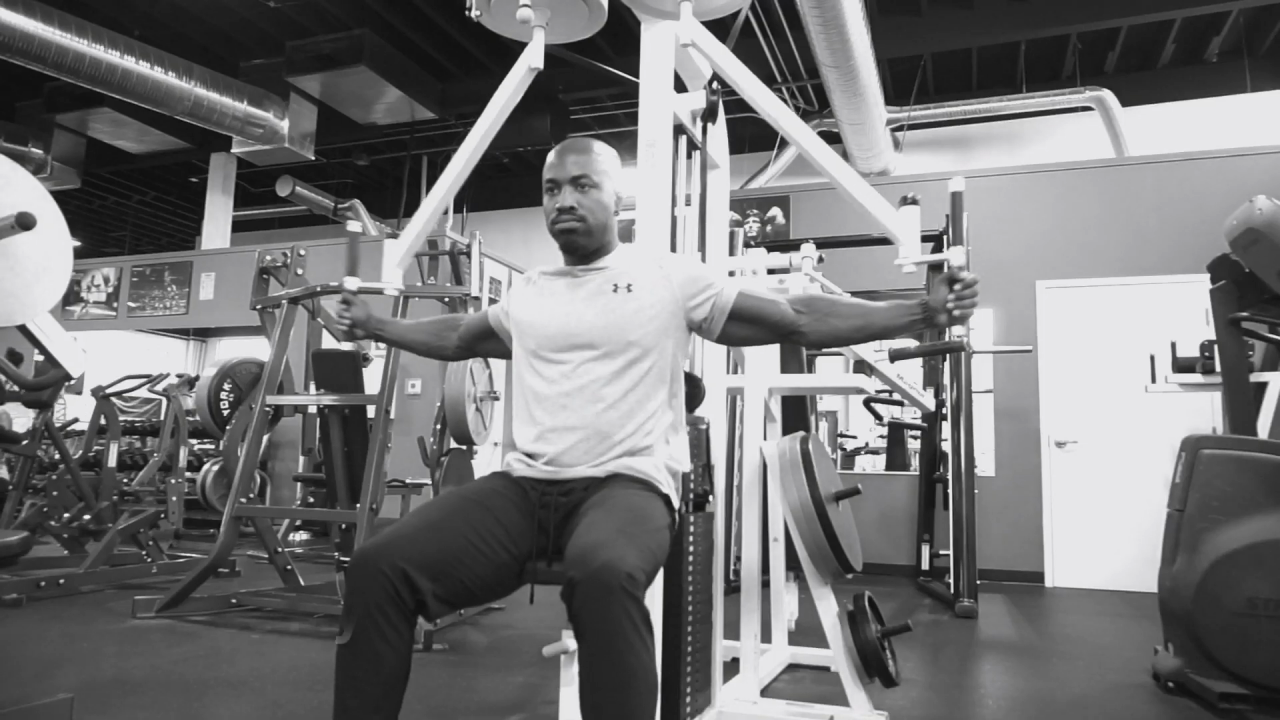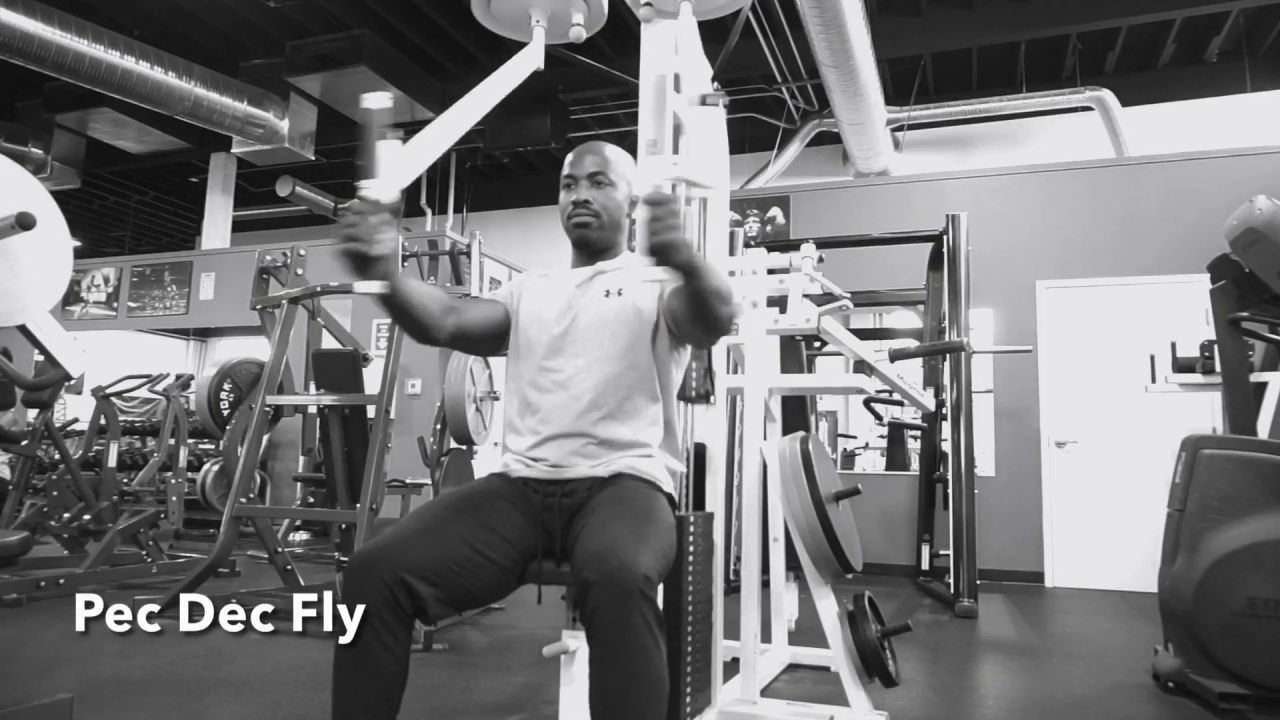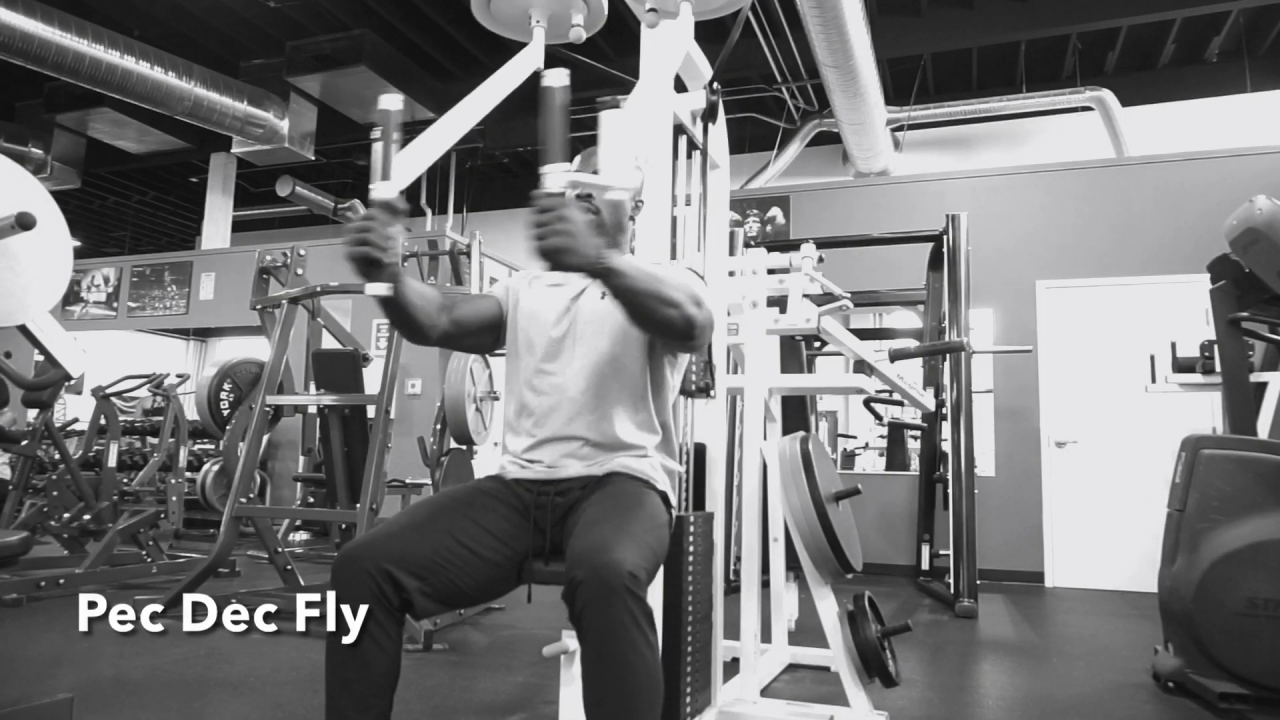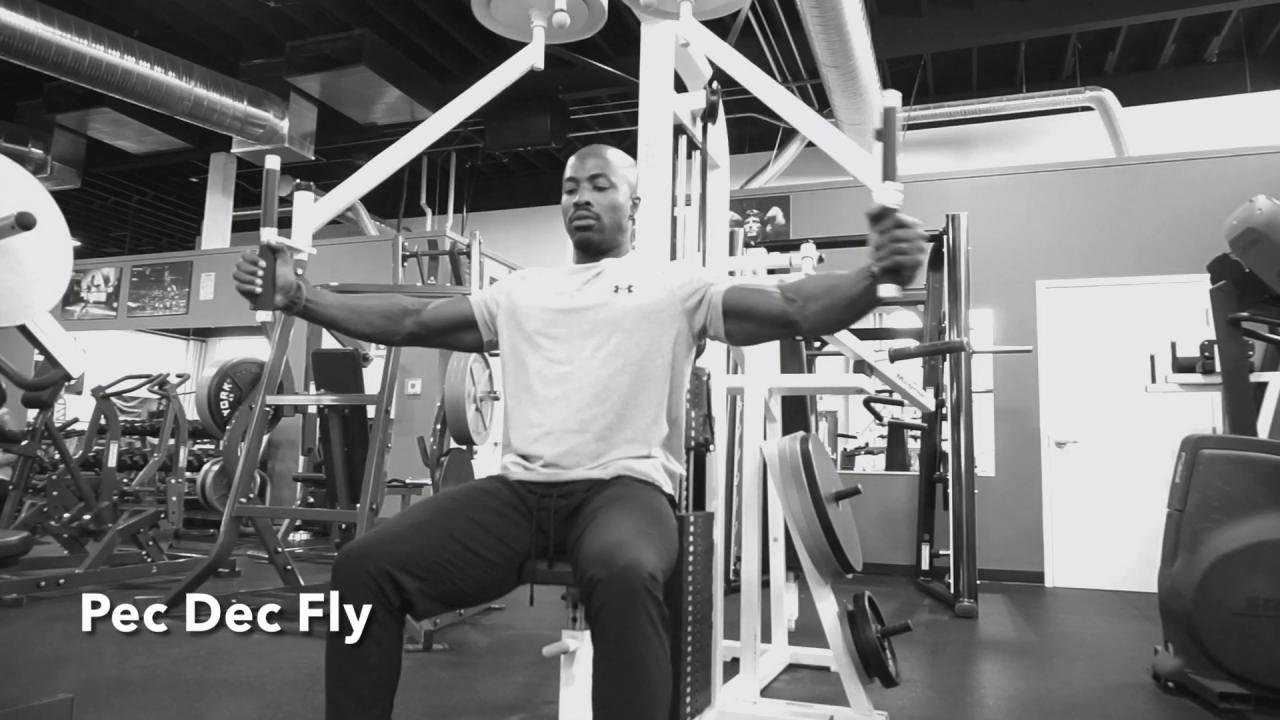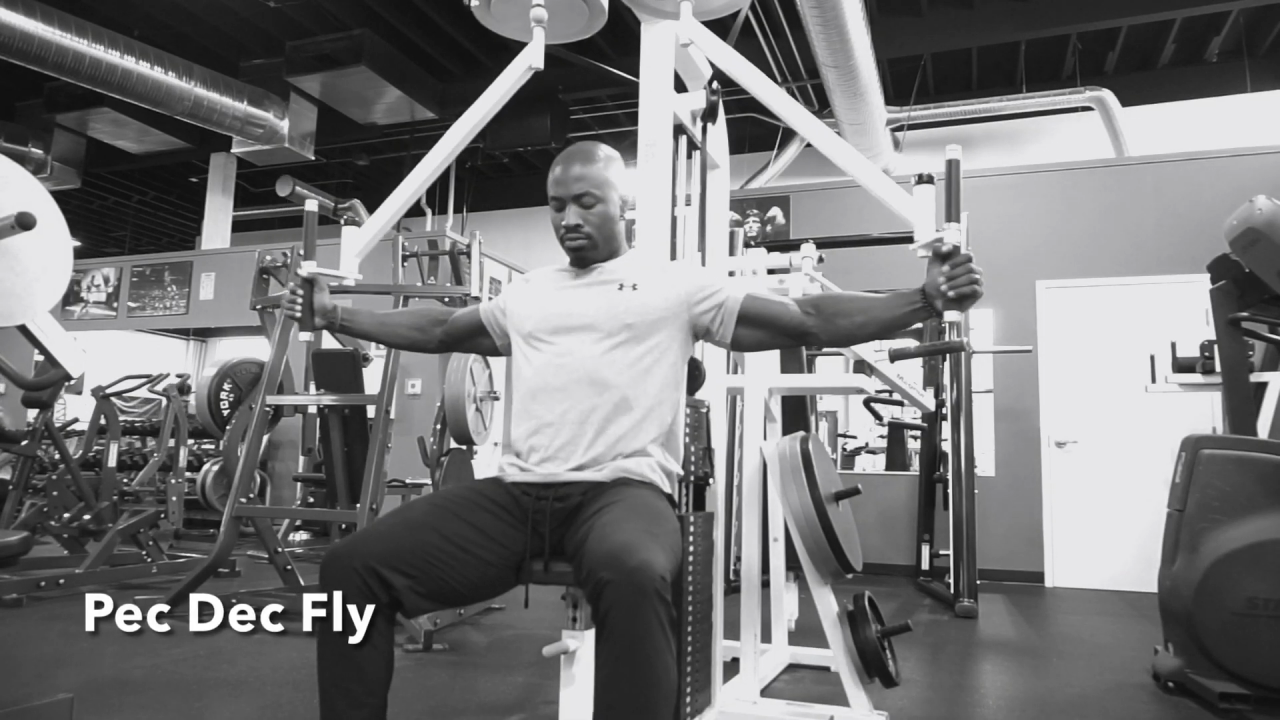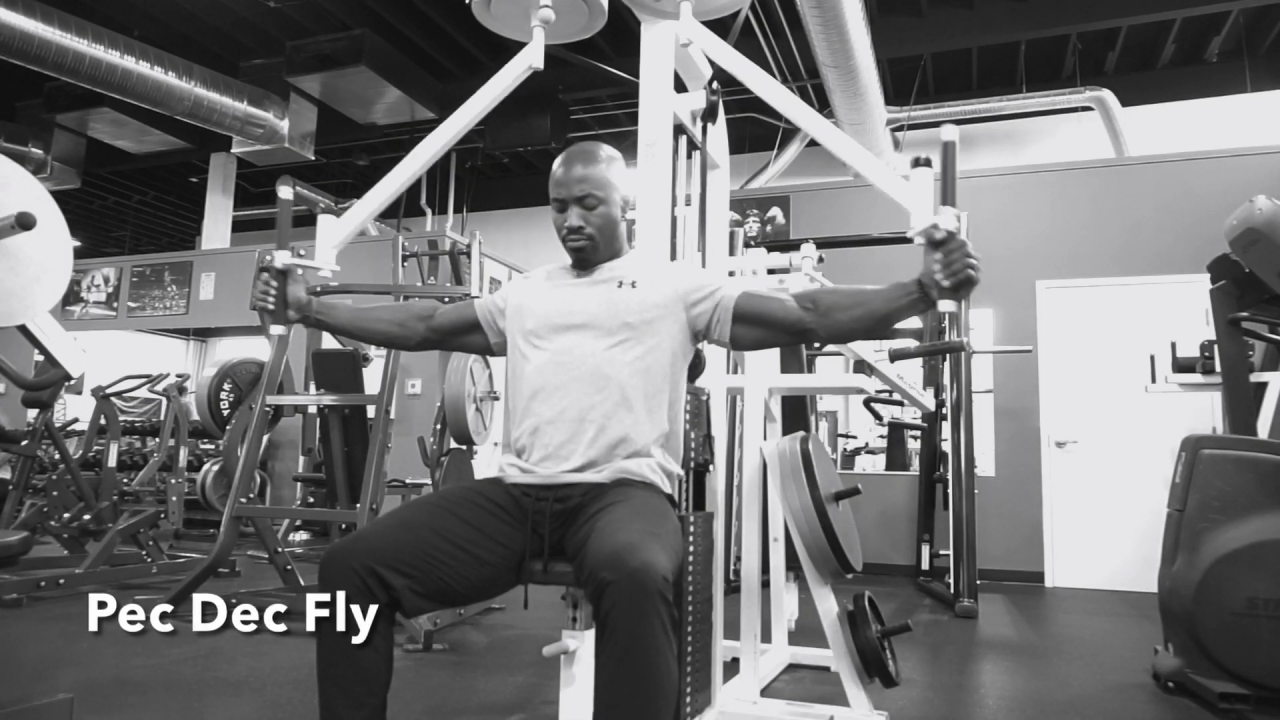
dt=0.7s
person 1, frame 1
left shoulder: (670, 277)
right shoulder: (527, 292)
left elbow: (797, 318)
right elbow: (460, 338)
left wrist: (922, 311)
right wrist: (375, 326)
left hip: (627, 481)
right hip: (524, 483)
left knee: (603, 573)
right knee: (379, 566)
person 1, frame 2
left shoulder: (657, 285)
right shoulder: (529, 290)
left elbow: (713, 316)
right elbow: (442, 323)
left wrist: (687, 257)
right wrist: (386, 270)
left hip: (623, 481)
right hip: (520, 485)
left knee: (618, 578)
right knee: (376, 572)
person 1, frame 3
left shoulder: (669, 281)
right shoulder: (526, 291)
left elbow: (684, 323)
right elbow: (436, 322)
left wrist: (596, 260)
right wrist: (388, 275)
left hip: (619, 481)
right hip: (518, 485)
left knee: (605, 575)
right knee: (364, 565)
person 1, frame 4
left shoulder: (674, 286)
right shoulder: (522, 289)
left elbow: (792, 309)
right elbow: (410, 320)
left wrist: (874, 274)
right wrist: (297, 296)
left hip: (625, 484)
right hip: (520, 488)
left knee: (623, 574)
right knee: (365, 565)
person 1, frame 5
left shoulder: (677, 284)
right shoulder: (526, 293)
left elbow: (809, 320)
right elbow: (440, 330)
left wrist: (926, 299)
right wrist: (334, 314)
left hip: (622, 486)
right hip: (517, 490)
left knee: (633, 574)
right knee: (353, 564)
person 1, frame 6
left shoulder: (676, 286)
right shoulder: (524, 293)
left elbow: (809, 315)
right elbow: (424, 324)
left wrist: (924, 287)
right wrist: (310, 309)
left hip: (623, 488)
right hip: (516, 490)
left knee: (636, 576)
right knee: (351, 564)
